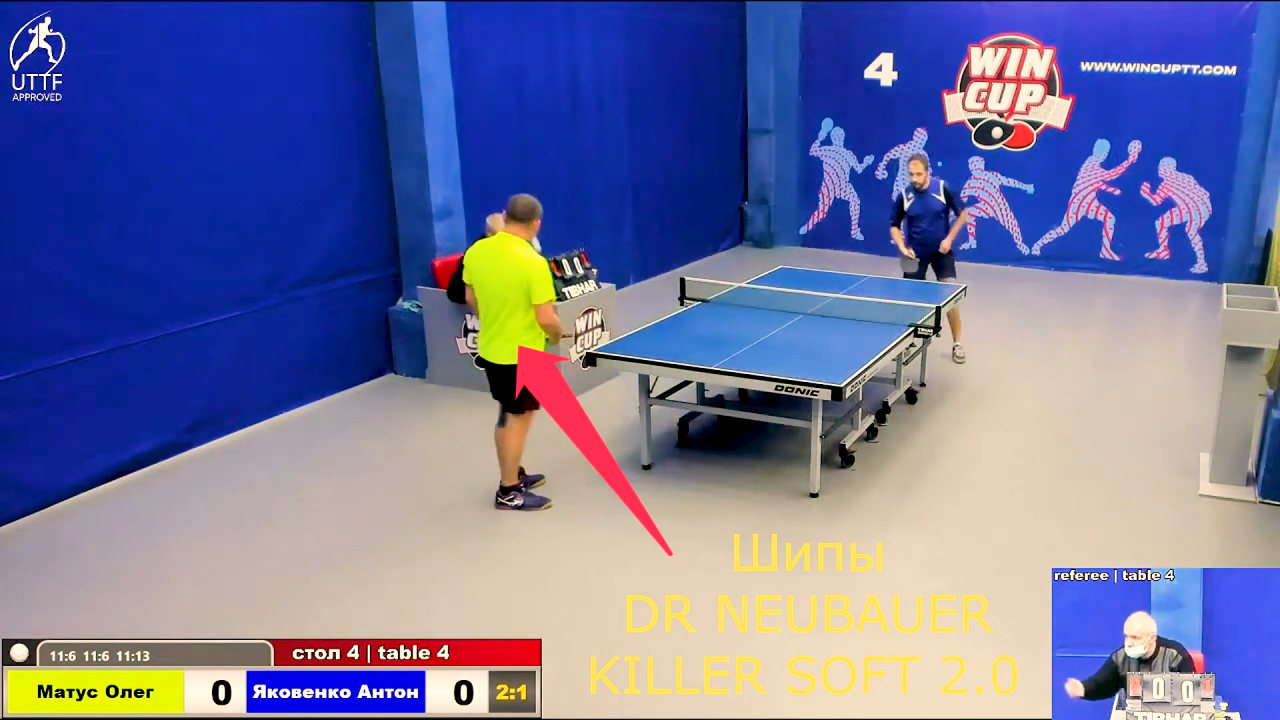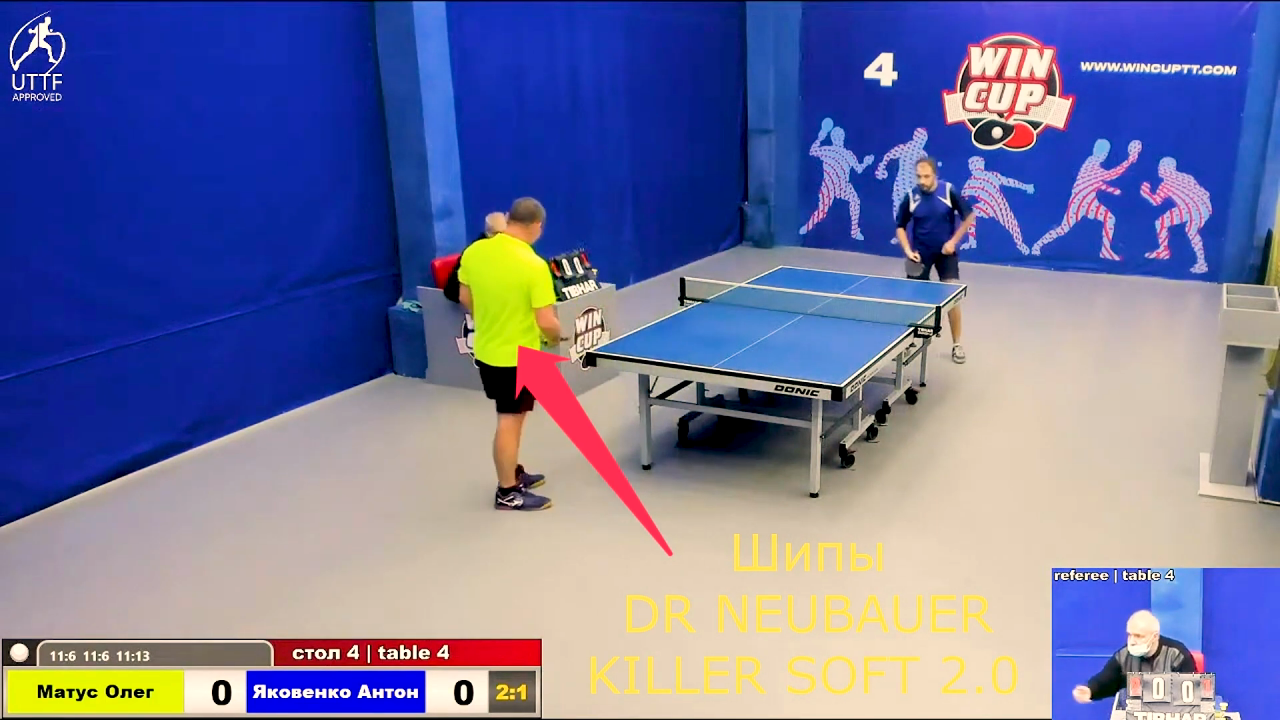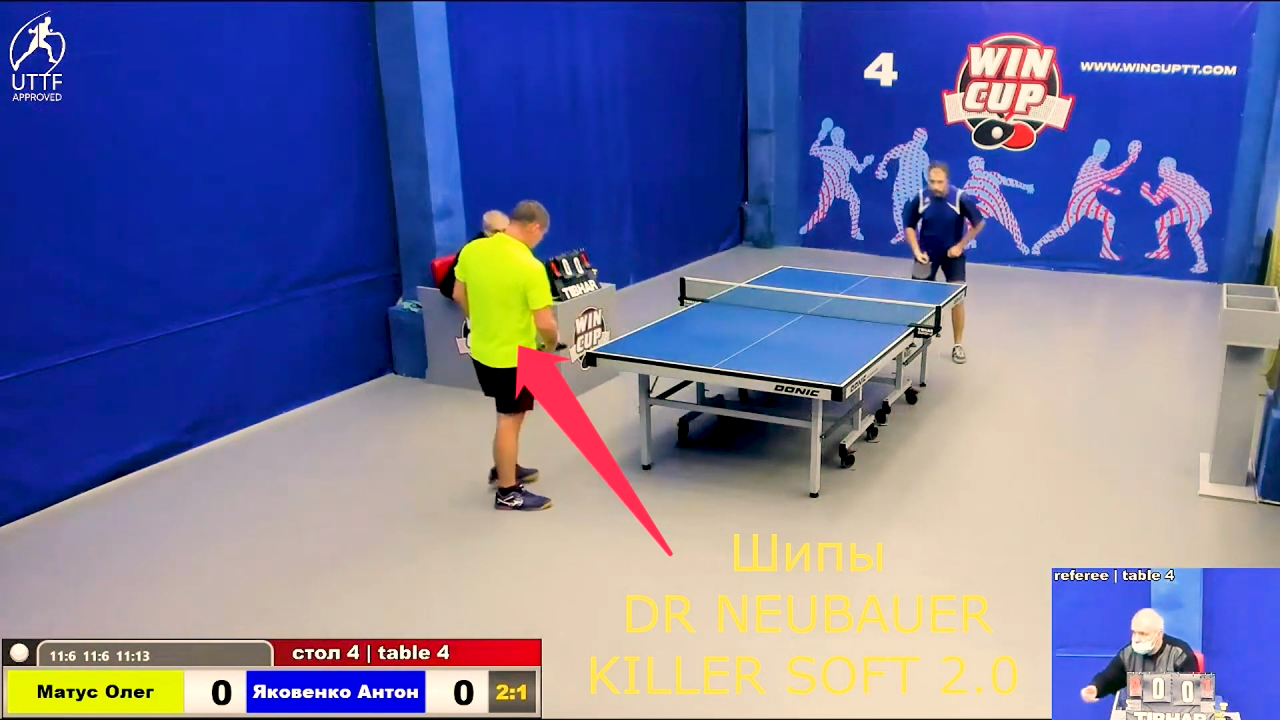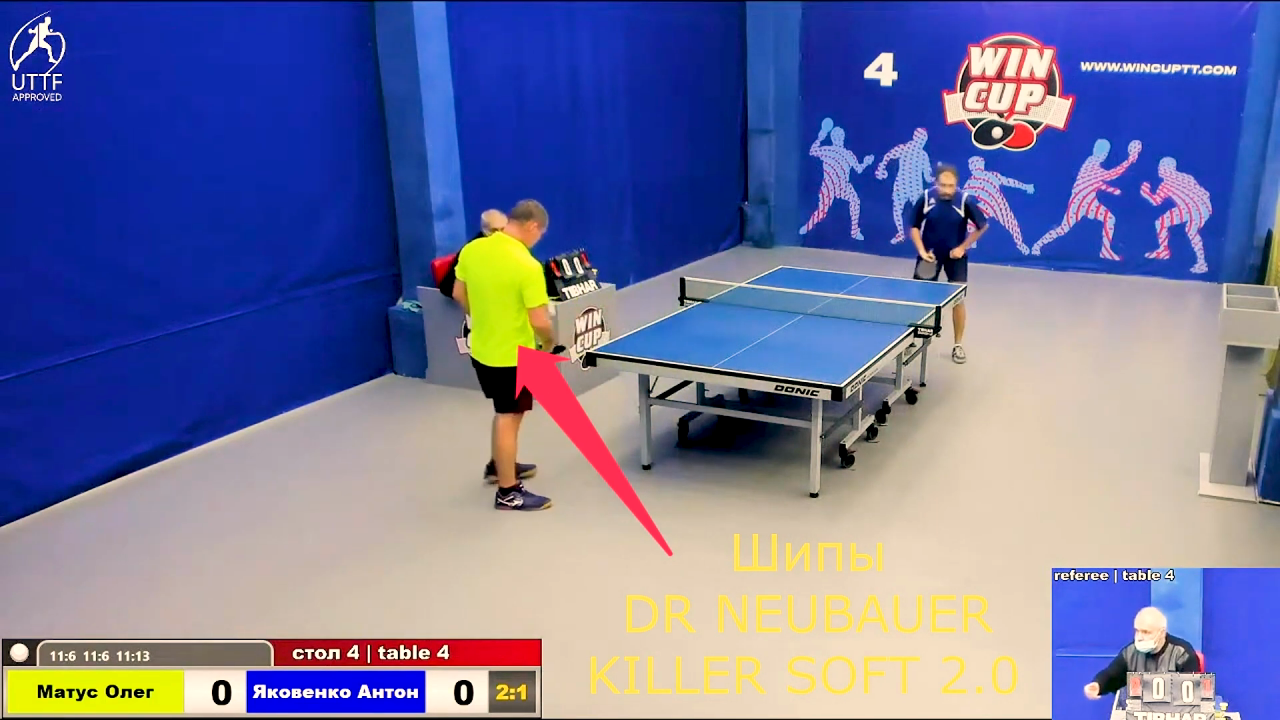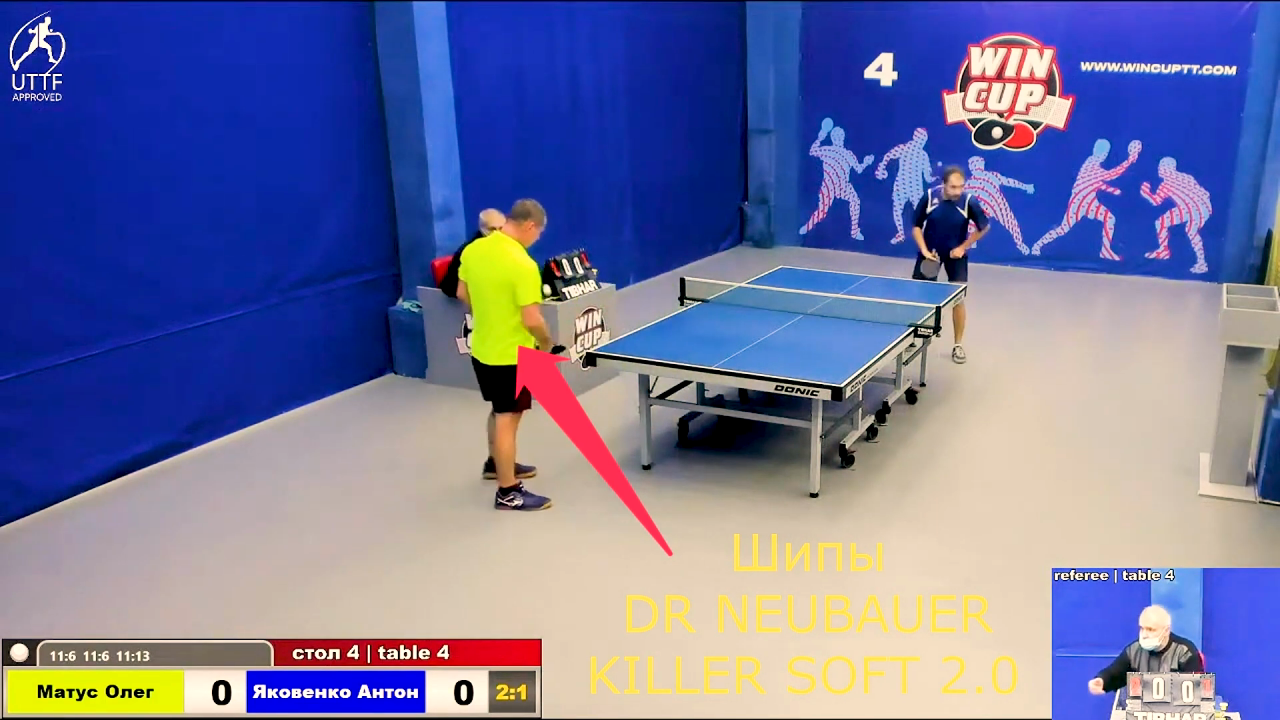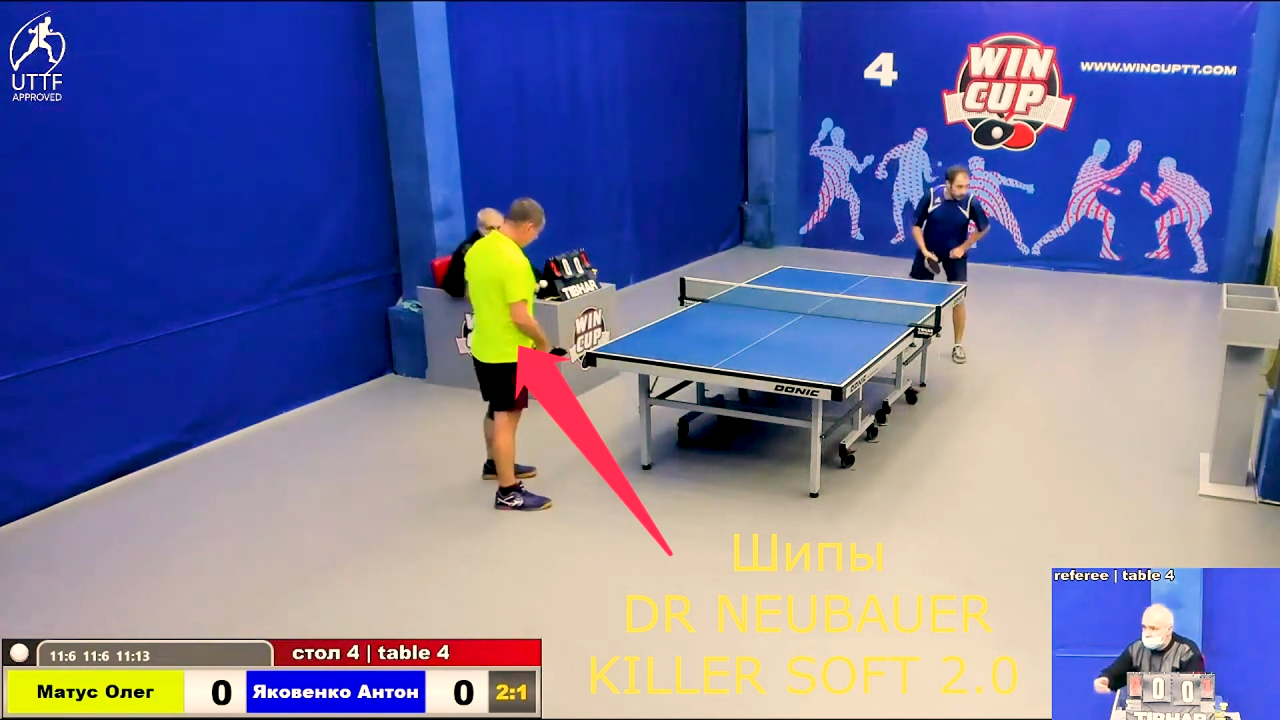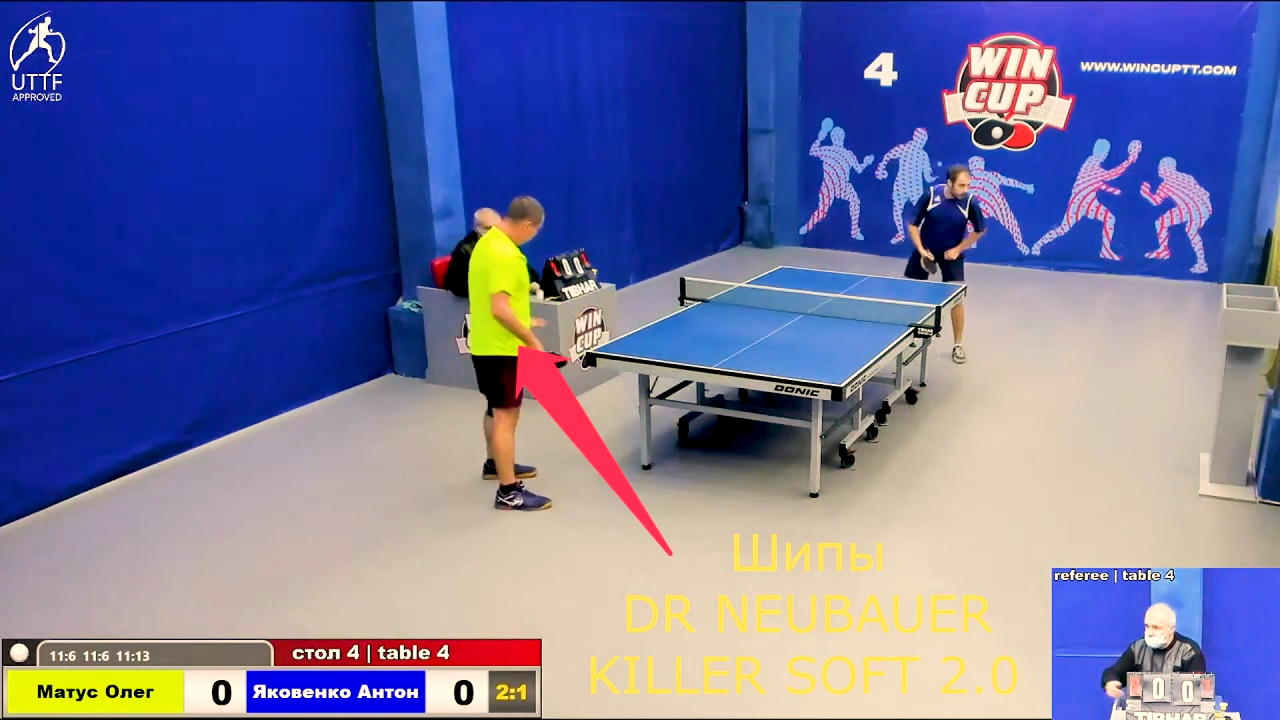
dt=0.1s
person 1, frame 1
left shoulder: (476, 251)
right shoulder: (533, 263)
left elbow: (471, 299)
right elbow: (545, 318)
right wrist: (558, 334)
left hip: (490, 350)
right hip: (522, 356)
left knee: (507, 416)
right knee: (519, 422)
left ankle: (512, 476)
right ankle: (509, 492)
person 1, frame 2
left shoulder: (474, 251)
right shoulder: (534, 266)
left elbow: (465, 297)
right elbow: (547, 322)
right wrist: (555, 338)
left hip: (485, 352)
right hip: (515, 356)
left knee: (507, 416)
right knee: (511, 421)
left ankle: (511, 472)
right ankle: (508, 492)
person 1, frame 3
left shoulder: (472, 250)
right shoulder: (530, 267)
left elbow: (459, 295)
right elbow: (545, 323)
right wrist: (551, 341)
left hip: (482, 352)
right hip: (513, 357)
left knee: (506, 415)
right knee: (510, 421)
left ankle: (504, 470)
right ankle: (507, 492)
person 1, frame 4
left shoulder: (472, 249)
right shoulder: (527, 266)
left elbow: (459, 293)
right elbow: (540, 322)
right wrist: (549, 343)
left hip: (482, 350)
right hip: (512, 356)
left knee: (503, 413)
right knee: (509, 420)
left ankle: (500, 465)
right ankle: (508, 492)
person 1, frame 5
left shoulder: (474, 249)
right shoulder: (522, 265)
left elbow: (463, 293)
right elbow: (532, 320)
right wrist: (546, 342)
left hip: (482, 350)
right hip: (510, 355)
left knee: (499, 412)
right knee: (508, 420)
left ankle: (497, 463)
right ankle: (508, 492)
person 1, frame 6
left shoulder: (481, 247)
right shoulder: (514, 261)
right elbow: (520, 317)
right wrist: (542, 342)
left hip: (487, 348)
right hip: (505, 354)
left knee: (497, 410)
right knee: (507, 419)
left ankle: (496, 463)
right ankle: (508, 492)
person 1, frame 7
left shoulder: (488, 242)
right shoulder: (504, 255)
right elbow: (500, 309)
left wrist: (523, 320)
right wrist: (531, 340)
left hip: (487, 345)
right hip: (500, 349)
left knee: (496, 408)
right knee: (506, 416)
left ankle: (495, 463)
right ankle: (508, 491)
person 2, frame 1
left shoulder: (942, 188)
right shoulder: (904, 195)
left elbow: (963, 214)
right elbow: (894, 225)
left wrist: (949, 238)
right wrist: (902, 247)
left hip: (941, 250)
right hip: (916, 253)
left ankle: (957, 343)
person 2, frame 2
left shoulder: (950, 192)
right shoulder: (911, 196)
left elbow: (969, 217)
right elbow: (900, 227)
left wrist: (954, 241)
right wrist: (907, 250)
left hip: (945, 250)
right hip: (920, 253)
left ankle: (957, 344)
person 2, frame 3
left shoulder: (960, 198)
right shoulder: (921, 198)
left elbow: (979, 224)
right elbow: (909, 226)
left wrist: (961, 245)
right wrist: (917, 251)
left hip: (952, 253)
right hip: (927, 254)
left ankle: (958, 345)
person 2, frame 4
left shoulder: (966, 201)
right shoulder: (926, 198)
left elbow: (982, 226)
right elbow: (914, 226)
left wrist: (963, 247)
right wrist: (922, 251)
left hip: (955, 253)
right hip: (930, 252)
left ankle: (958, 344)
person 2, frame 5
left shoulder: (969, 202)
right shoulder: (929, 197)
left elbow: (984, 227)
right elbow: (916, 226)
left wrist: (963, 247)
right wrist: (924, 250)
left hip: (955, 253)
right hip: (931, 252)
left ankle: (958, 345)
person 2, frame 6
left shoulder: (971, 203)
right shoulder: (931, 196)
left elbow: (983, 228)
right elbow: (916, 225)
left wrist: (962, 248)
right wrist: (925, 250)
left hip: (955, 253)
right hip: (929, 252)
left ankle: (958, 345)
person 2, frame 7
left shoulder: (970, 203)
right shoulder: (930, 195)
left elbow: (980, 230)
right elbow: (912, 224)
left wrist: (958, 249)
right wrist: (921, 250)
left hip: (951, 254)
right hip: (925, 251)
left ankle: (958, 345)
